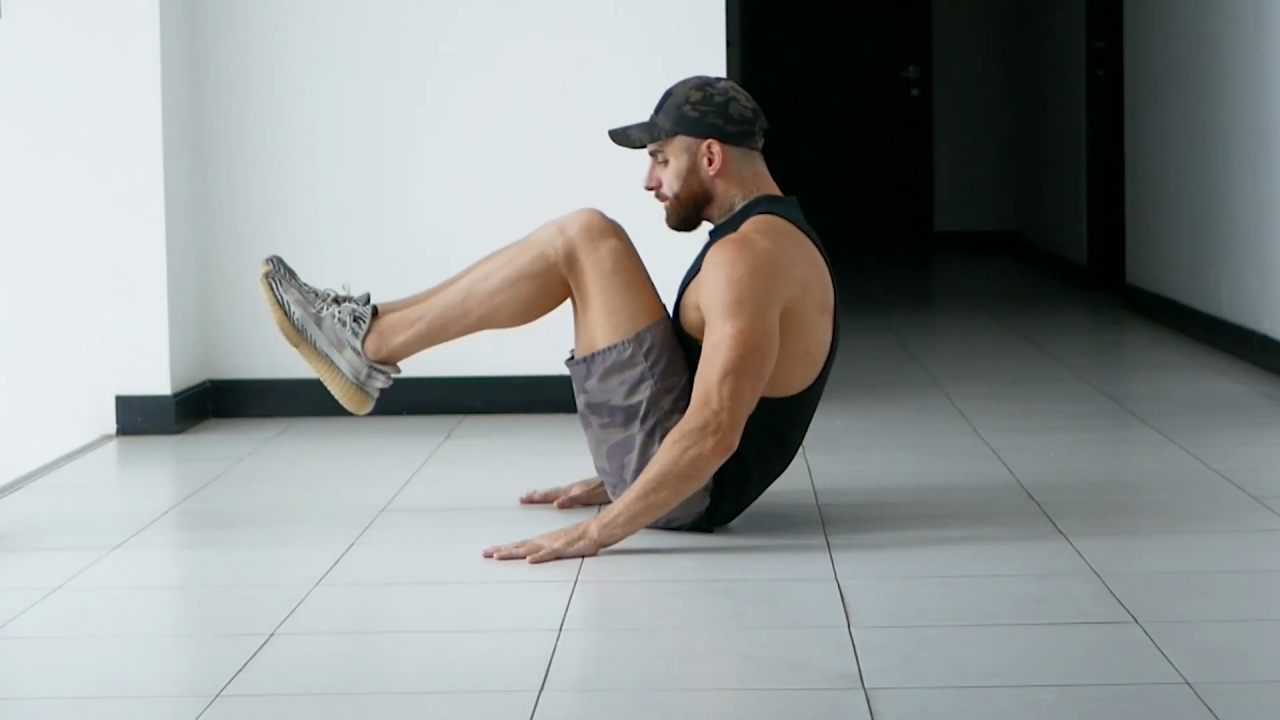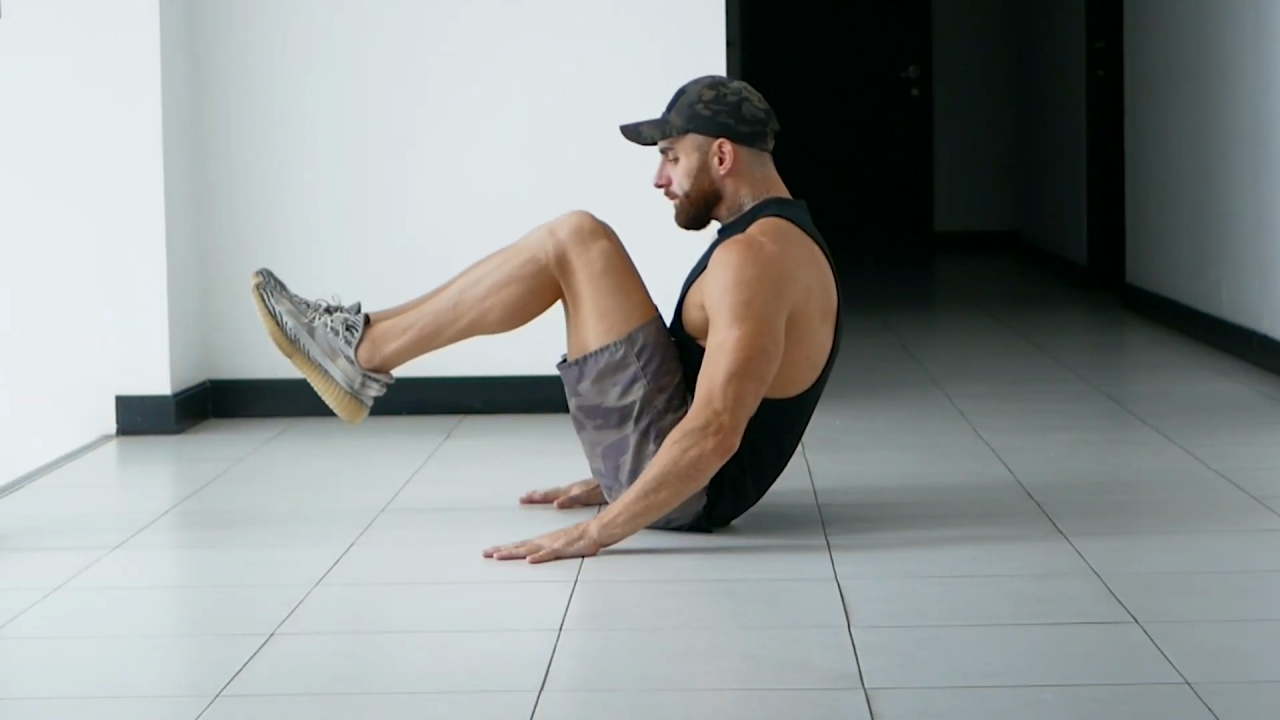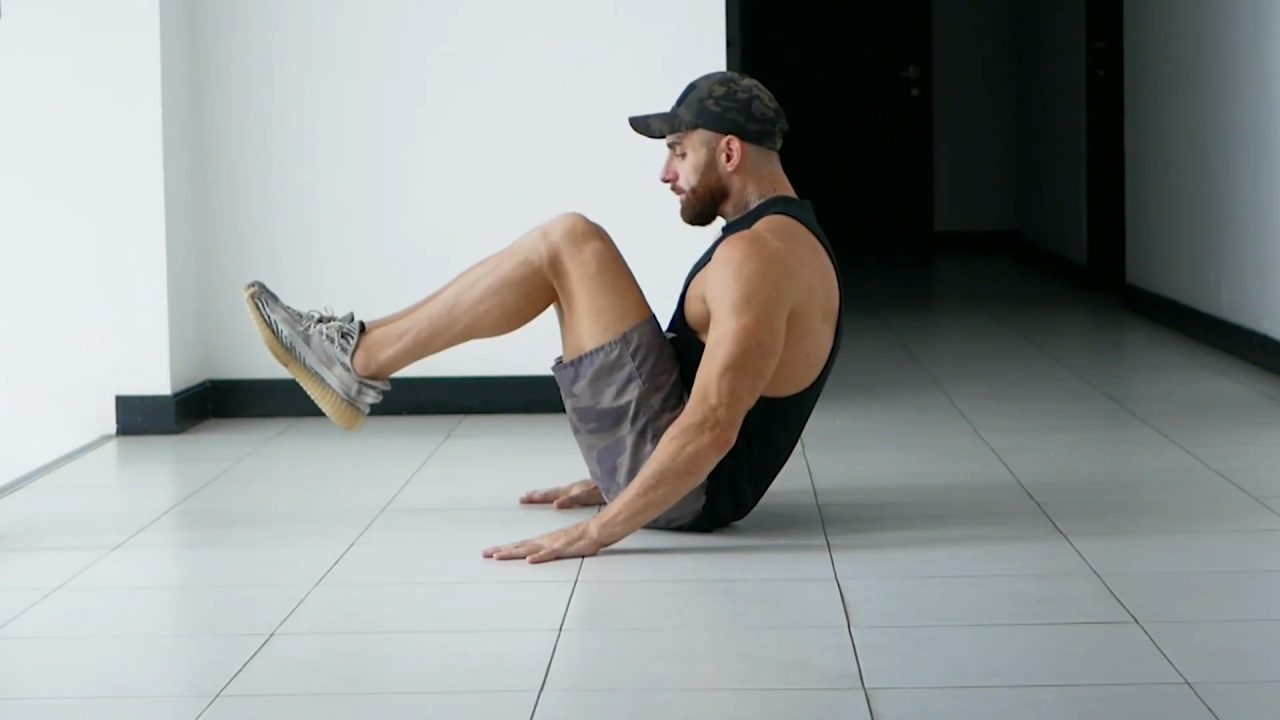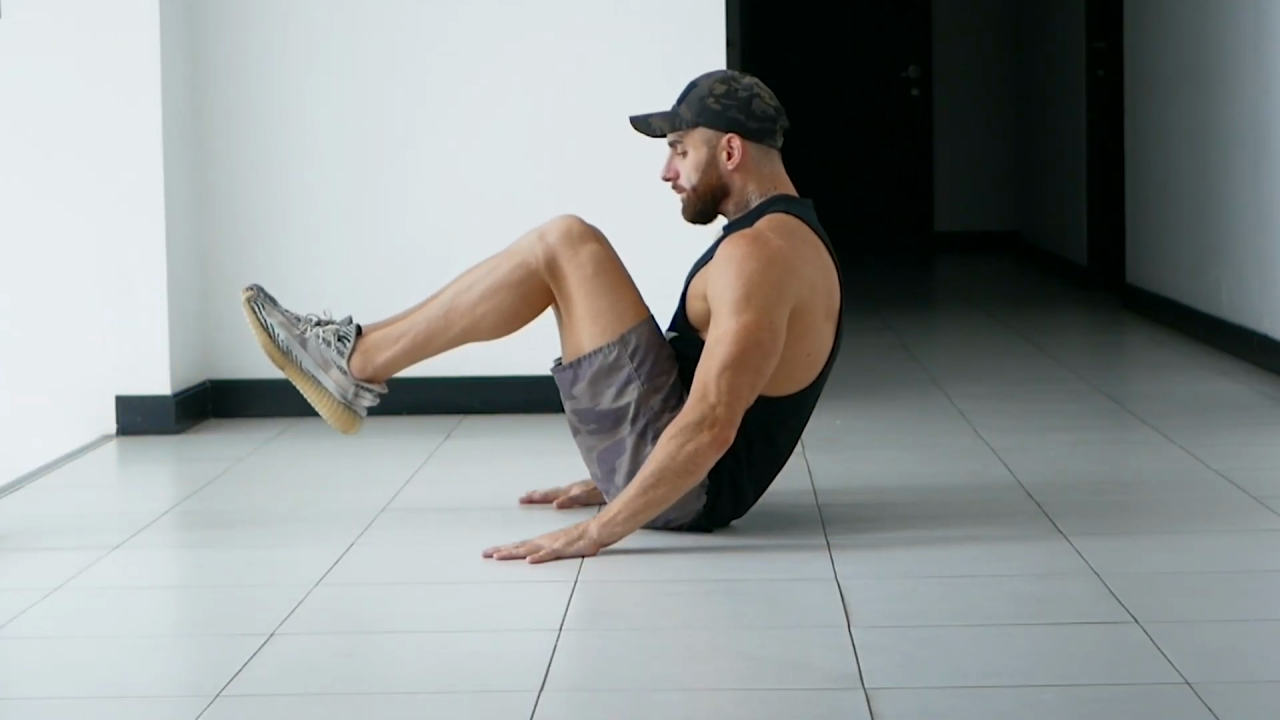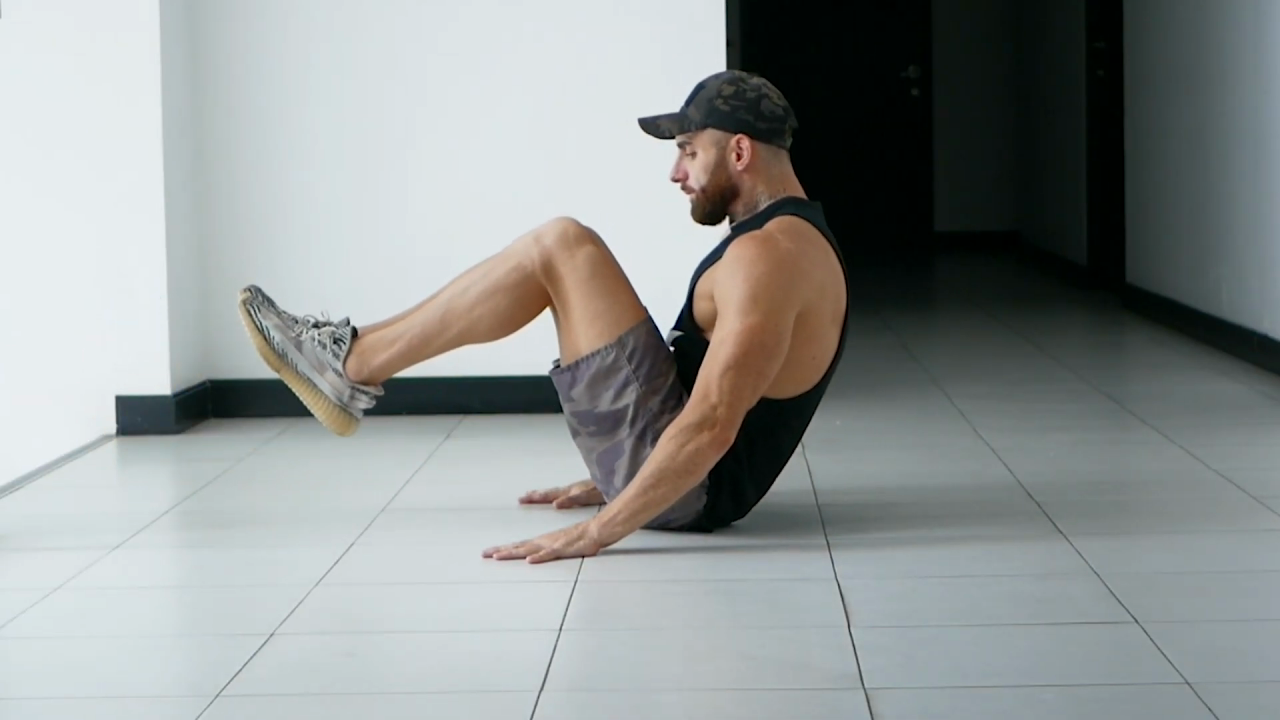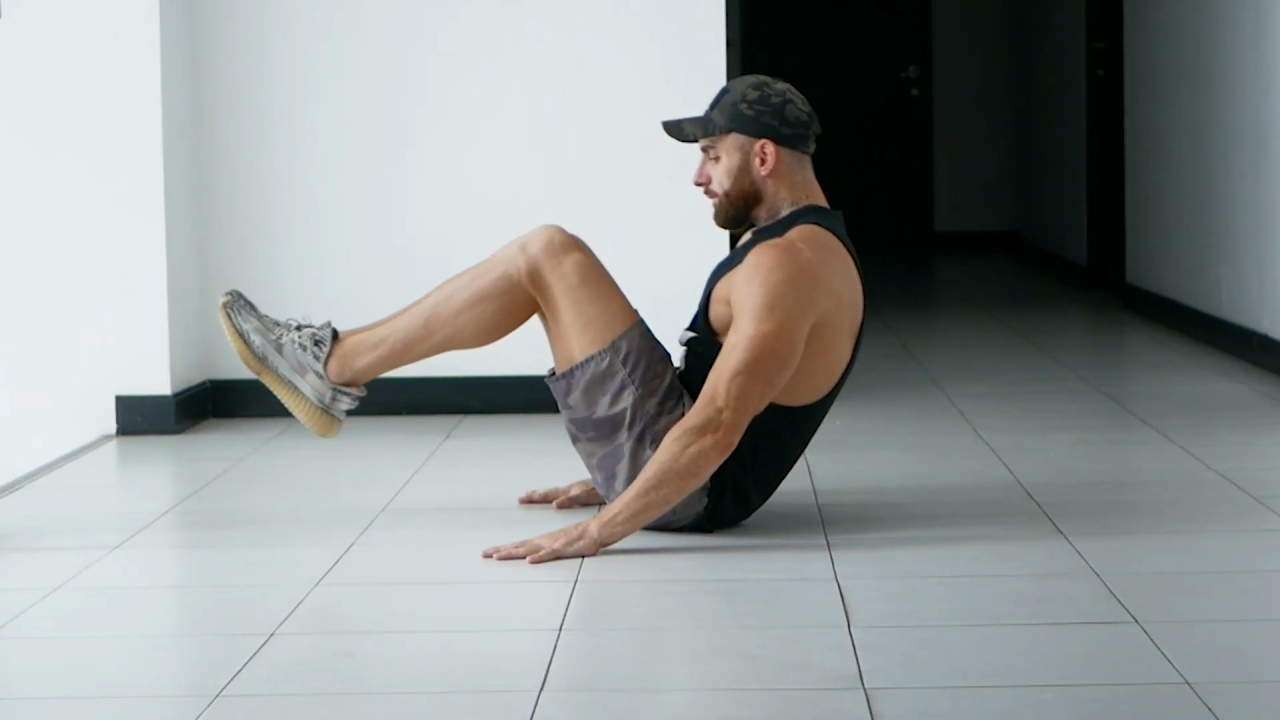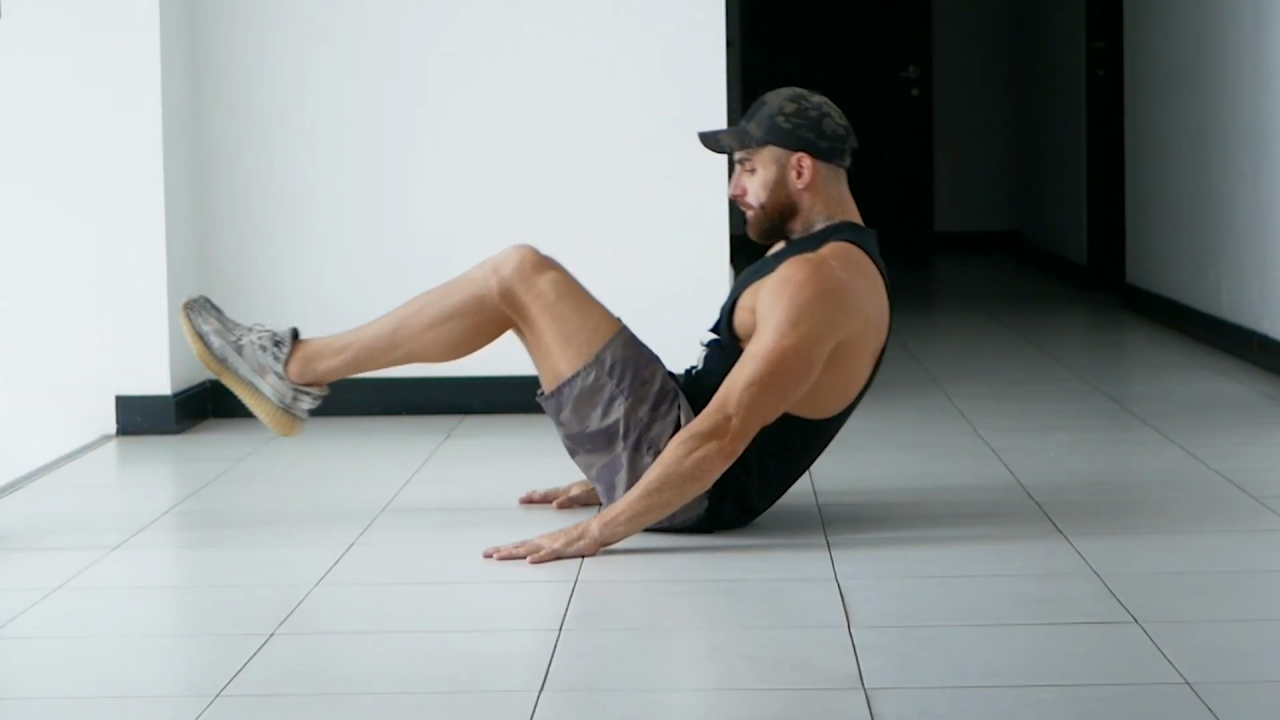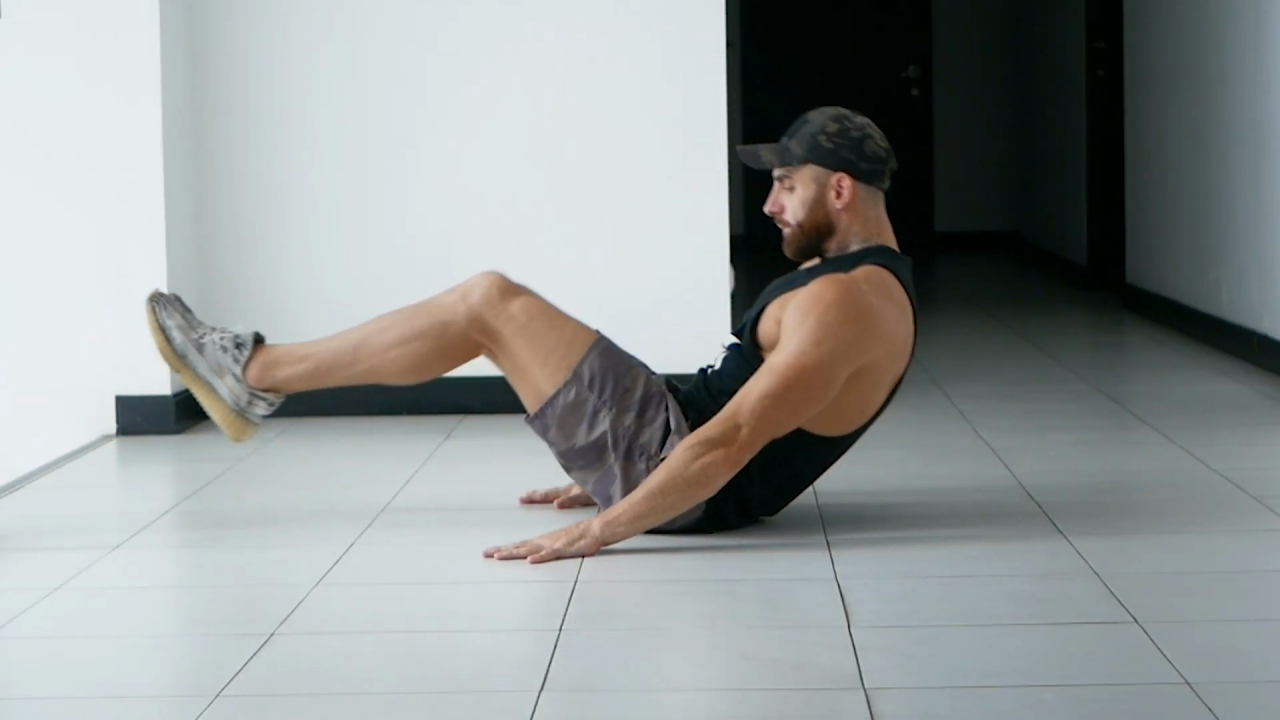
dt=0.1s
person 1, frame 1
left shoulder: (747, 253)
right shoulder: (772, 234)
left elbow: (713, 432)
left wrist: (599, 532)
right wrist: (620, 478)
left hip: (692, 485)
right hip: (683, 469)
left knee: (586, 235)
right knee: (581, 249)
left ankle: (367, 341)
right ankle: (372, 337)
person 1, frame 2
left shoulder: (752, 256)
right shoulder: (777, 236)
left elbow: (714, 433)
left wrist: (598, 532)
right wrist: (618, 475)
left hip: (689, 488)
right hip: (680, 467)
left knee: (576, 238)
right knee: (569, 250)
left ankle: (362, 352)
right ankle: (367, 348)
person 1, frame 3
left shoulder: (756, 254)
right shoulder: (784, 238)
left elbow: (711, 427)
left wrist: (599, 531)
right wrist: (615, 479)
left hip: (688, 487)
right hip: (679, 469)
left knee: (569, 240)
right knee: (566, 250)
left ankle: (358, 357)
right ankle: (363, 352)
person 1, frame 4
left shoulder: (758, 252)
right shoulder: (783, 236)
left elbow: (710, 426)
left wrist: (599, 531)
right wrist: (616, 477)
left hip: (687, 488)
right hip: (684, 473)
left knee: (566, 243)
right knee: (562, 252)
left ankle: (357, 361)
right ankle: (360, 357)
person 1, frame 5
left shoulder: (767, 254)
right shoulder: (791, 239)
left elbow: (710, 425)
left wrist: (599, 531)
right wrist: (613, 477)
left hip: (691, 486)
right hip: (681, 470)
left knee: (563, 244)
right knee: (564, 256)
left ankle: (350, 365)
right ankle: (355, 356)
person 1, frame 6
left shoulder: (787, 263)
right shoulder: (808, 244)
left elbow: (714, 429)
left wrist: (599, 531)
right wrist: (616, 480)
left hip: (692, 488)
right hip: (688, 474)
left knee: (548, 254)
right knee: (547, 263)
left ankle: (334, 366)
right ankle: (339, 362)
person 1, frame 7
left shoulder: (817, 280)
right shoulder: (835, 262)
left elbow: (723, 435)
left wrist: (600, 530)
right wrist: (609, 474)
left hip: (690, 487)
right hip: (681, 461)
left knee: (519, 273)
right knee: (522, 284)
left ankle: (293, 369)
right ankle: (299, 363)
person 1, frame 8
left shoulder: (845, 302)
right shoulder: (858, 278)
left elbow: (731, 442)
left wrist: (599, 531)
right wrist: (609, 480)
left hip: (678, 477)
right hip: (683, 467)
left knee: (488, 301)
right knee: (499, 309)
left ankle: (256, 372)
right ankle: (266, 372)
